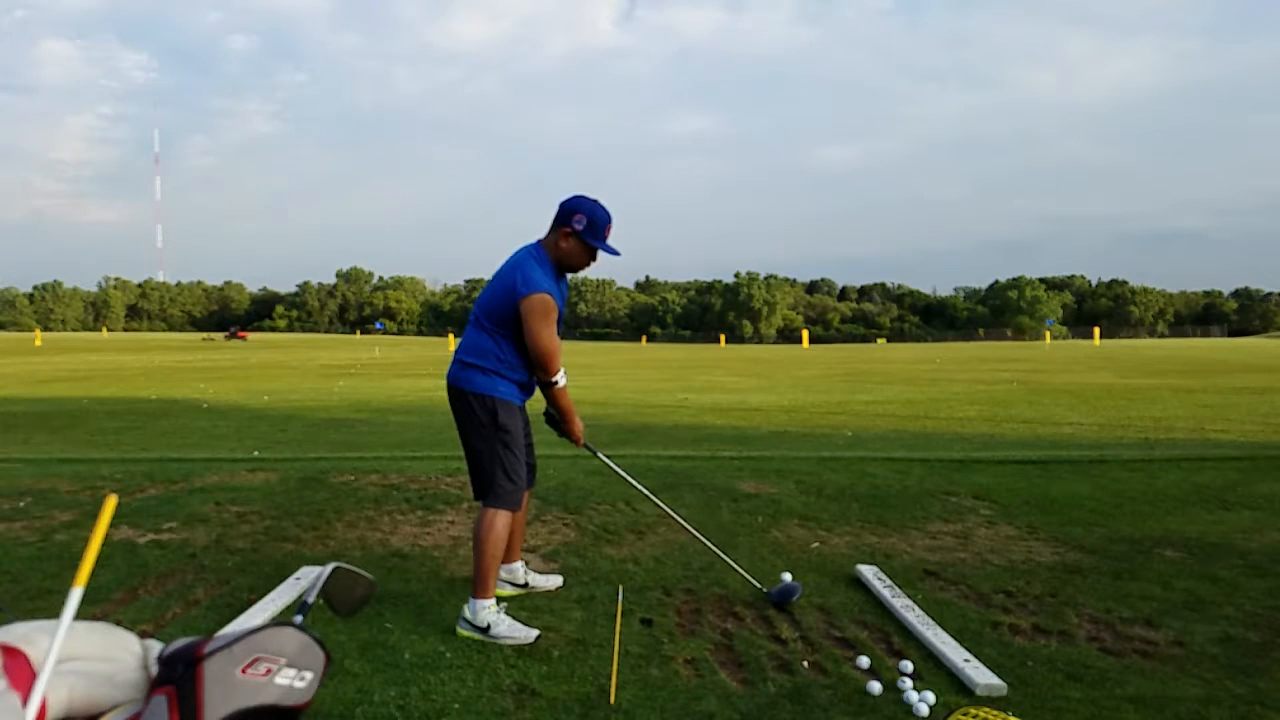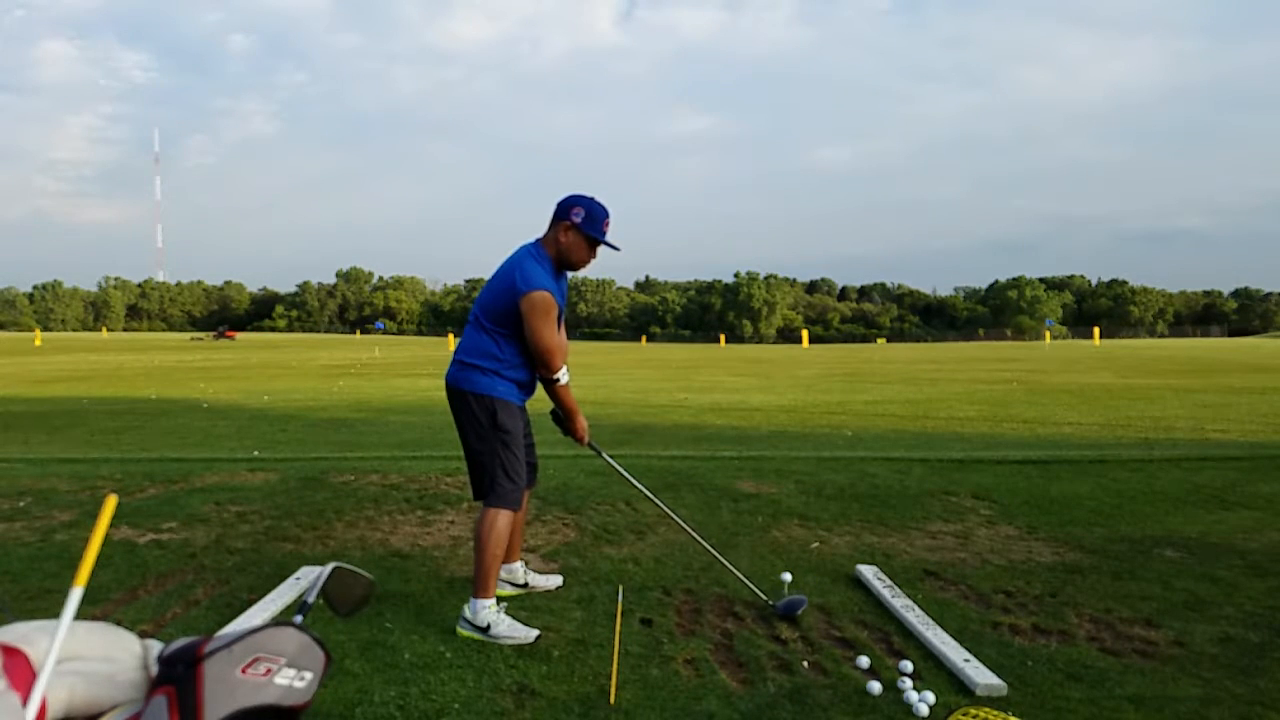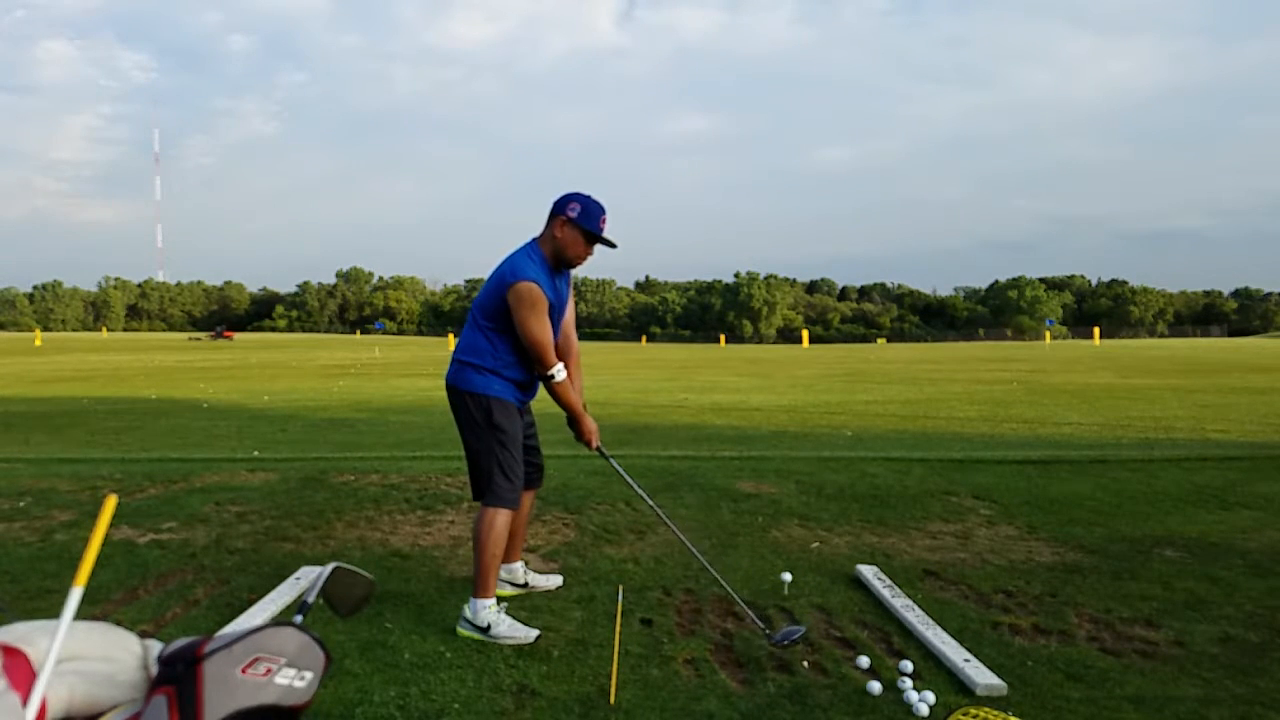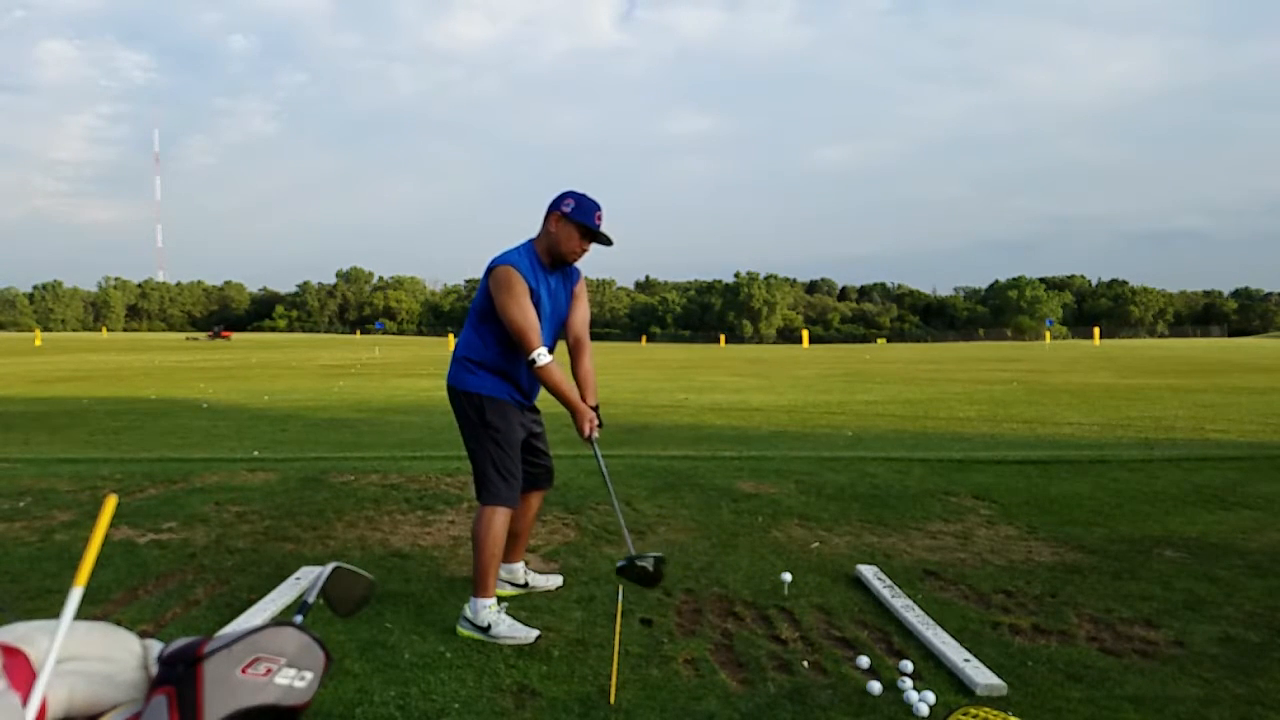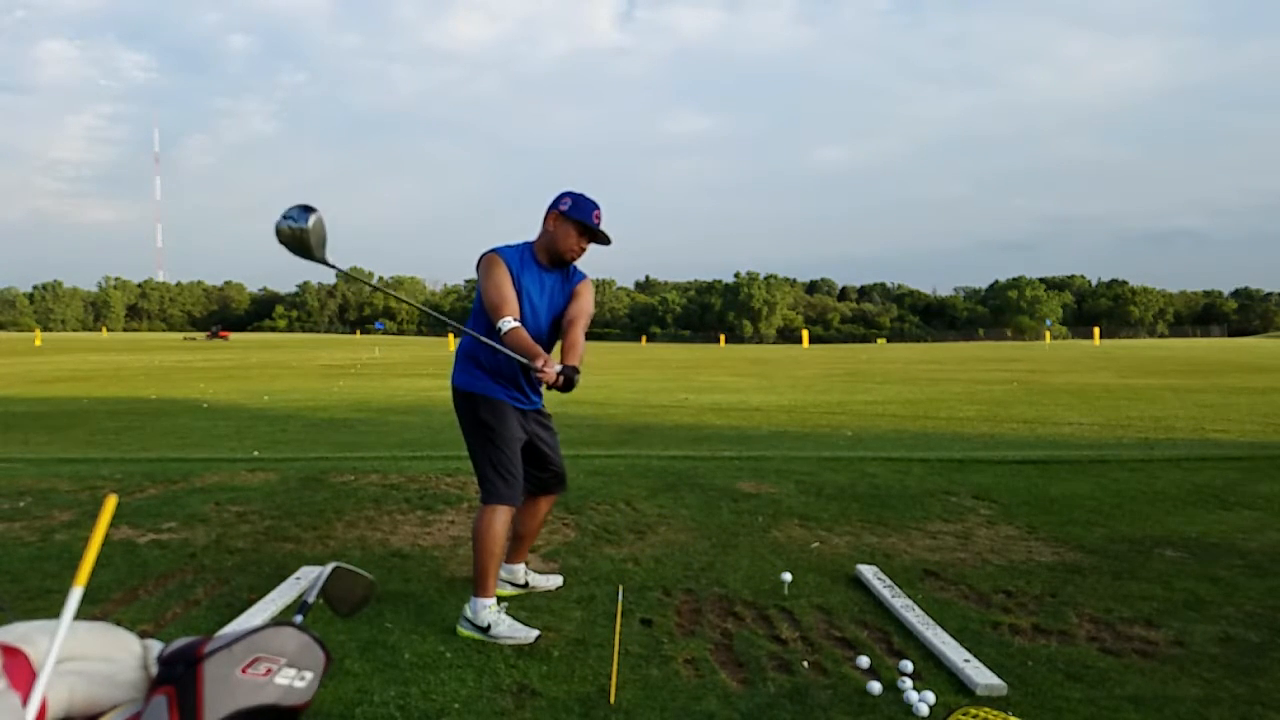
dt=1s
person 1, frame 1
left shoulder: (542, 264)
right shoulder: (536, 287)
left elbow: (547, 359)
right elbow: (549, 369)
left wrist: (559, 408)
right wrist: (570, 418)
left hip: (500, 388)
right hip: (485, 390)
left knee: (521, 478)
right knee: (502, 493)
left ankle: (511, 572)
right ankle: (480, 610)
person 1, frame 2
left shoulder: (547, 266)
right shoulder: (536, 285)
left elbow: (558, 342)
right elbow: (550, 366)
left wrist: (567, 408)
right wrist: (574, 416)
left hip: (501, 388)
right hip: (484, 390)
left knee: (522, 477)
right knee: (503, 492)
left ankle: (511, 571)
right ankle: (480, 610)
person 1, frame 3
left shoulder: (560, 272)
right shoulder: (526, 279)
left elbow: (567, 342)
right elbow: (547, 364)
left wrist: (580, 407)
right wrist: (579, 417)
left hip: (509, 390)
right hip: (483, 389)
left knee: (527, 477)
right knee: (501, 492)
left ankle: (511, 571)
right ankle: (480, 611)
person 1, frame 4
left shoulder: (573, 279)
right shoulder: (509, 270)
left elbow: (579, 342)
right elbow: (534, 351)
left wrist: (590, 404)
right wrist: (575, 408)
left hip: (518, 394)
right hip: (483, 390)
left knee: (536, 479)
right knee: (501, 491)
left ankle: (511, 571)
right ankle: (480, 610)
person 1, frame 5
left shoulder: (579, 284)
right shoulder: (499, 262)
left elbow: (575, 328)
right elbow: (506, 323)
left wrist: (568, 368)
right wrist: (539, 358)
left hip: (528, 397)
right hip: (485, 392)
left knee: (547, 481)
right knee: (502, 492)
left ankle: (512, 571)
right ankle: (481, 610)
